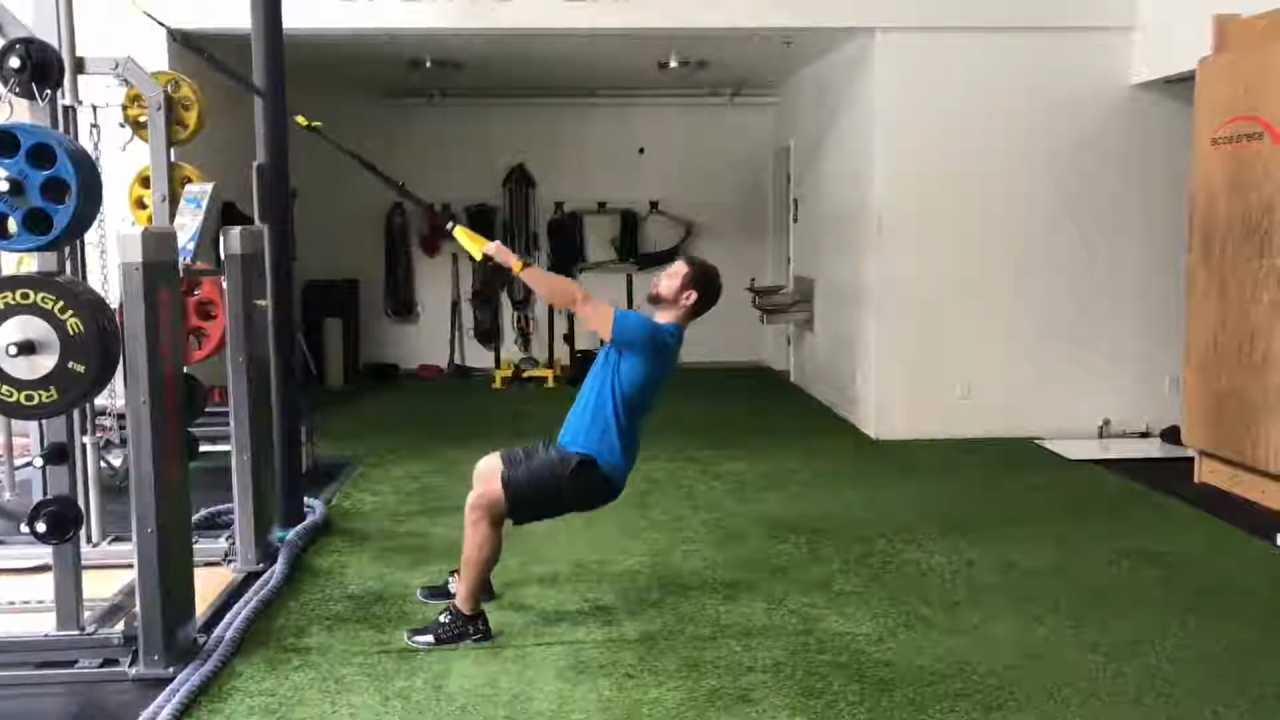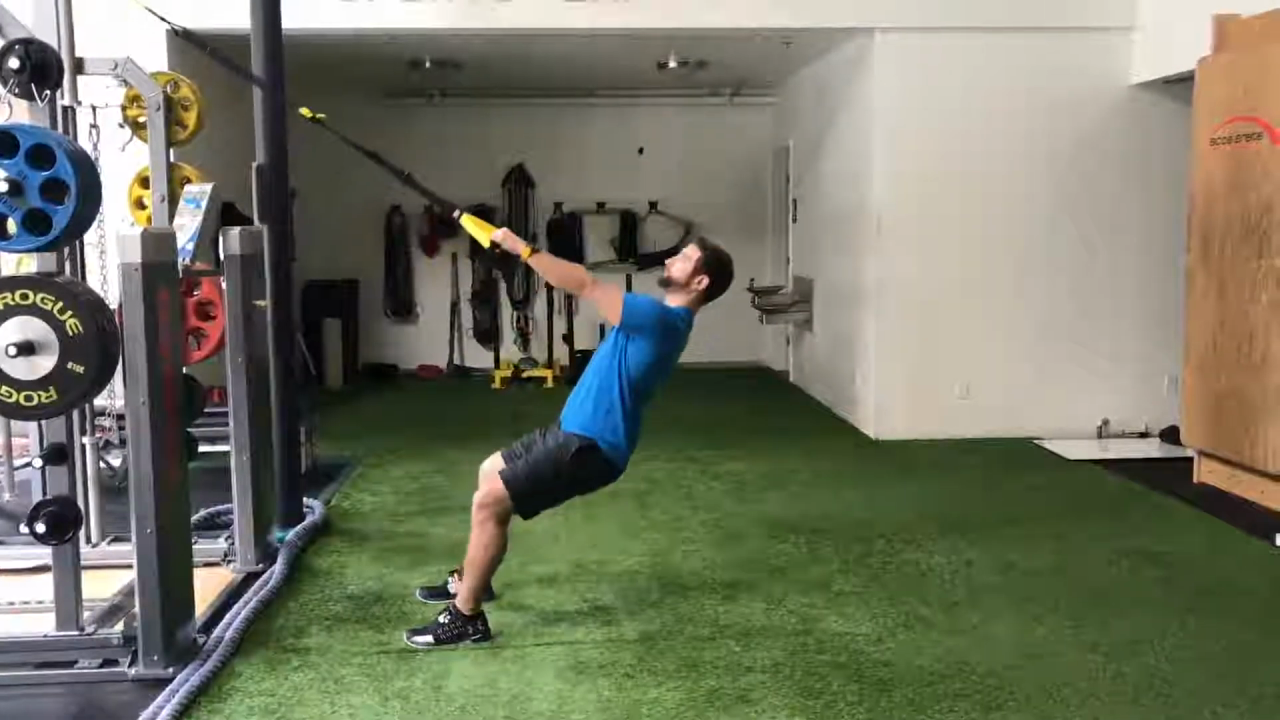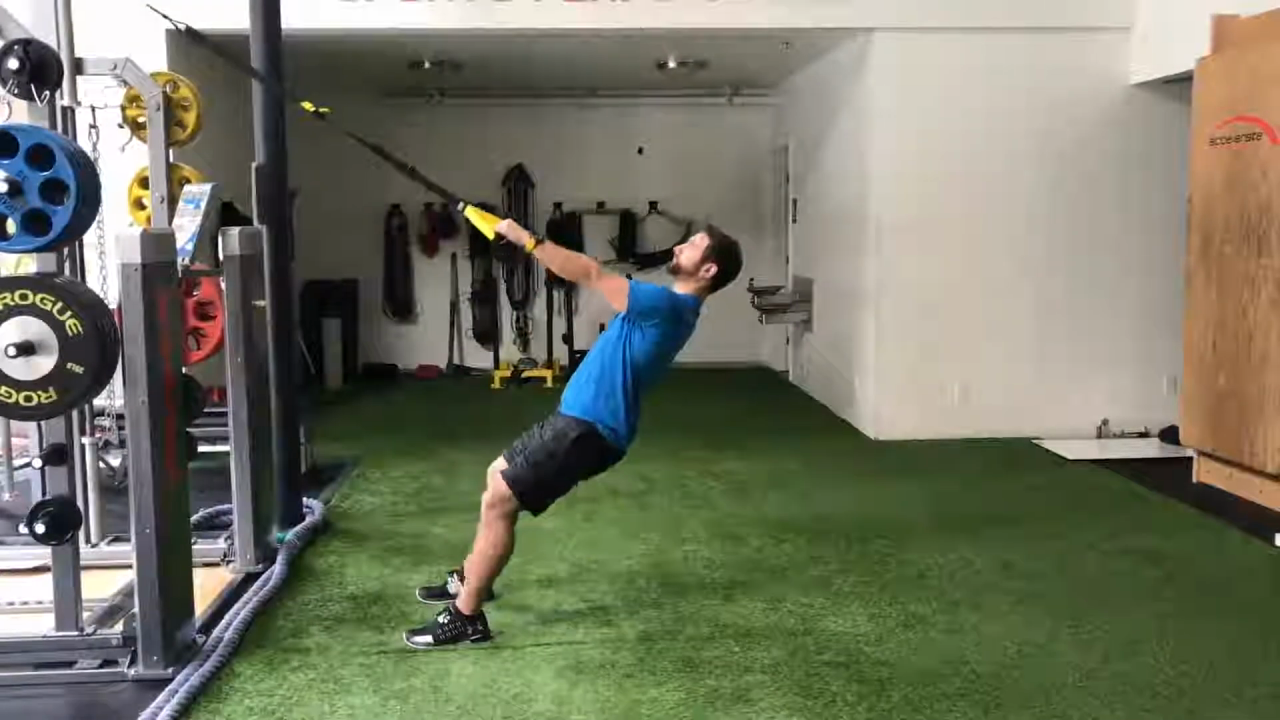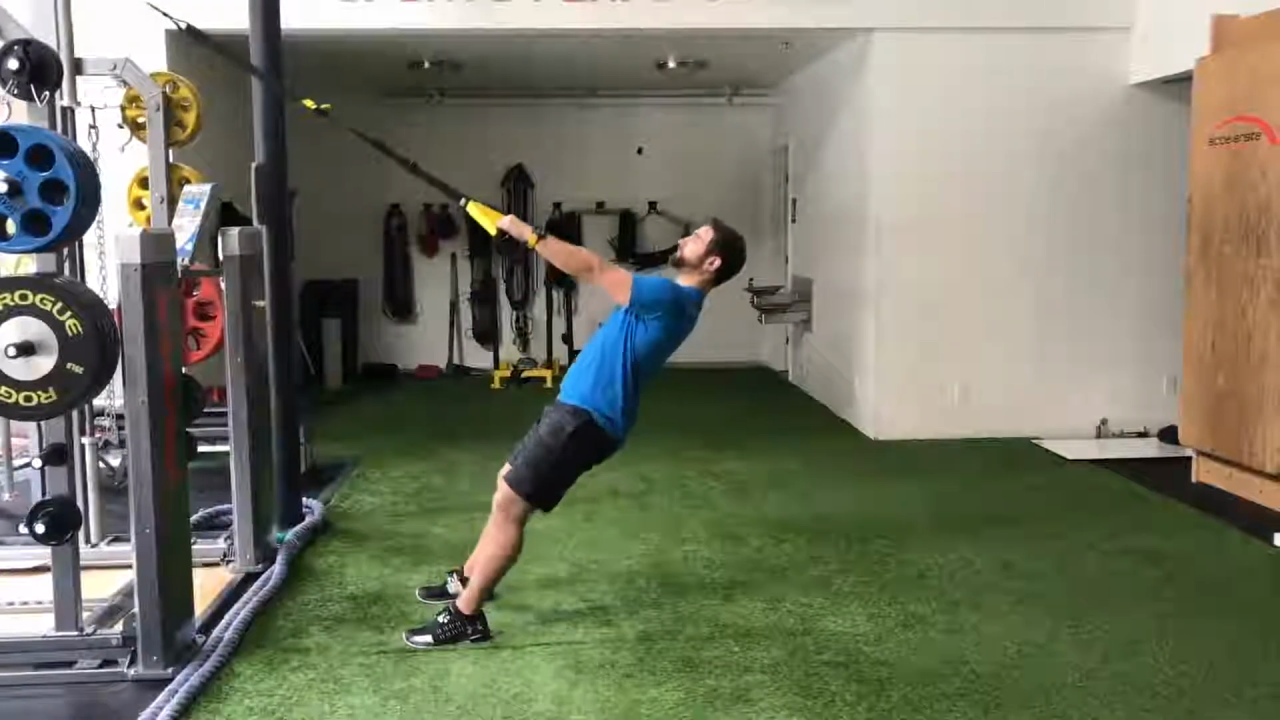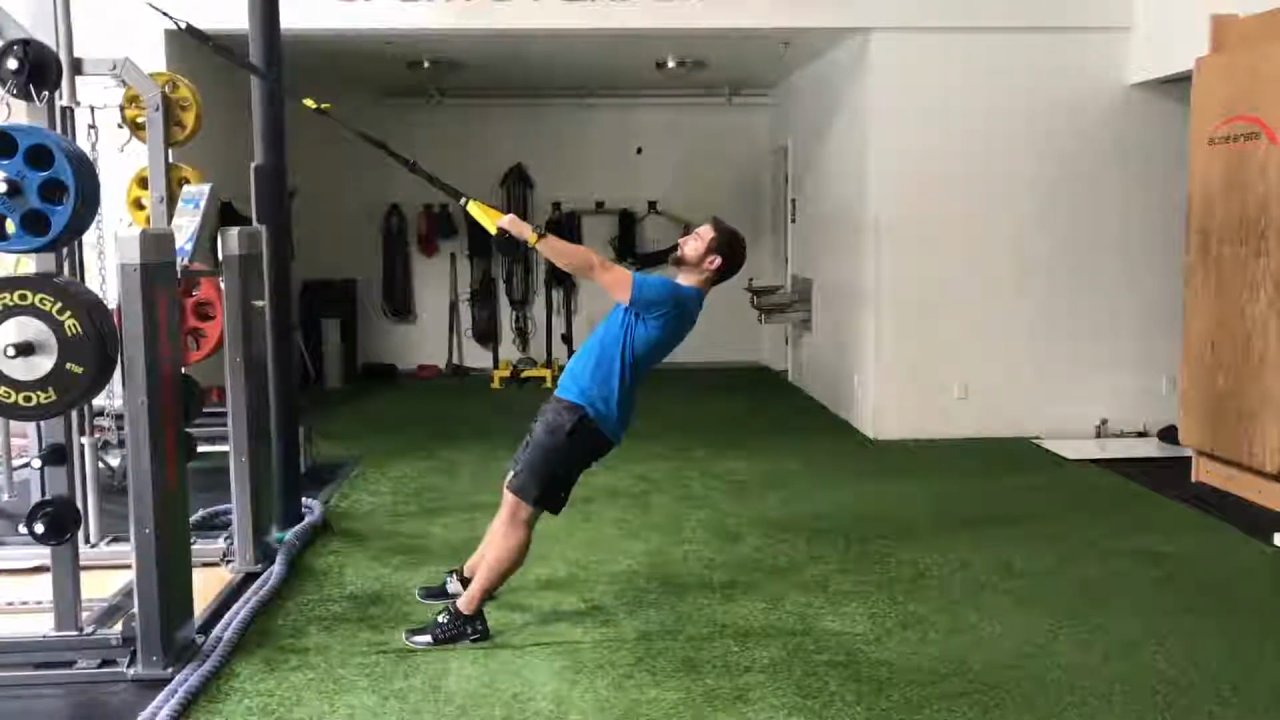
dt=0.1s
person 1, frame 1
left shoulder: (654, 337)
right shoulder: (648, 330)
left elbow: (577, 300)
right elbow: (579, 301)
left wrist: (514, 263)
right wrist: (515, 264)
left hip: (590, 468)
right hip: (578, 452)
left knee: (481, 502)
right knee: (486, 470)
left ankle: (466, 617)
right ankle: (468, 579)
person 1, frame 2
left shoulder: (663, 319)
right shoulder: (661, 316)
left elbow: (586, 286)
right elbow: (590, 288)
left wrist: (522, 248)
right wrist: (524, 251)
left hip: (589, 443)
right hip: (578, 429)
left knee: (488, 501)
right knee: (491, 472)
left ankle: (465, 617)
right ankle: (470, 578)
person 1, frame 3
left shoulder: (670, 306)
right shoulder: (666, 305)
left elbow: (591, 274)
right elbow: (594, 276)
left wrist: (526, 239)
right wrist: (530, 242)
left hip: (590, 429)
right hip: (578, 418)
left knee: (496, 501)
right knee: (498, 474)
left ankle: (465, 617)
right ankle: (469, 578)
person 1, frame 4
left shoulder: (673, 299)
right shoulder: (671, 297)
left elbow: (594, 269)
right elbow: (600, 272)
left wrist: (529, 235)
right wrist: (532, 238)
left hip: (586, 417)
right hip: (577, 407)
left knee: (510, 504)
right knee: (510, 485)
left ankle: (466, 616)
right ankle: (467, 577)
person 1, frame 5
left shoulder: (673, 297)
right shoulder: (670, 295)
left elbow: (595, 267)
right elbow: (600, 270)
left wrist: (529, 234)
right wrist: (535, 237)
left hip: (584, 413)
right hip: (574, 405)
left knee: (517, 509)
right knee: (513, 493)
left ankle: (465, 616)
right ankle: (468, 577)
